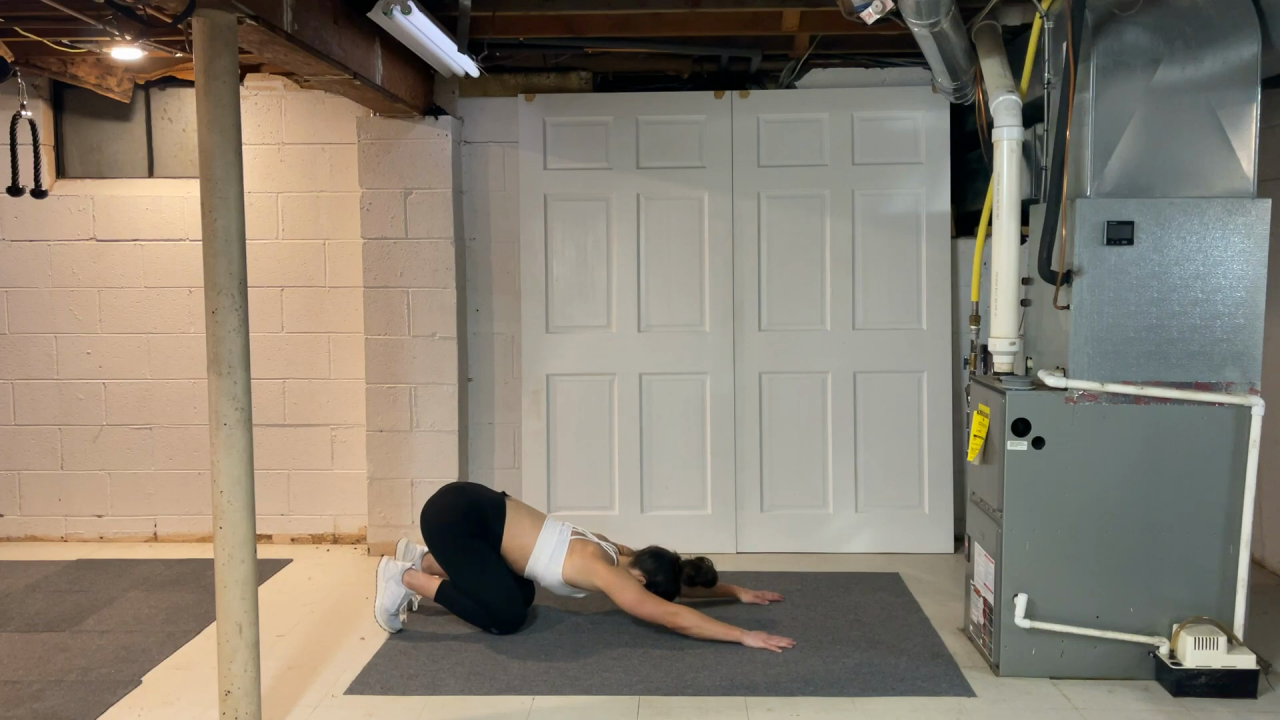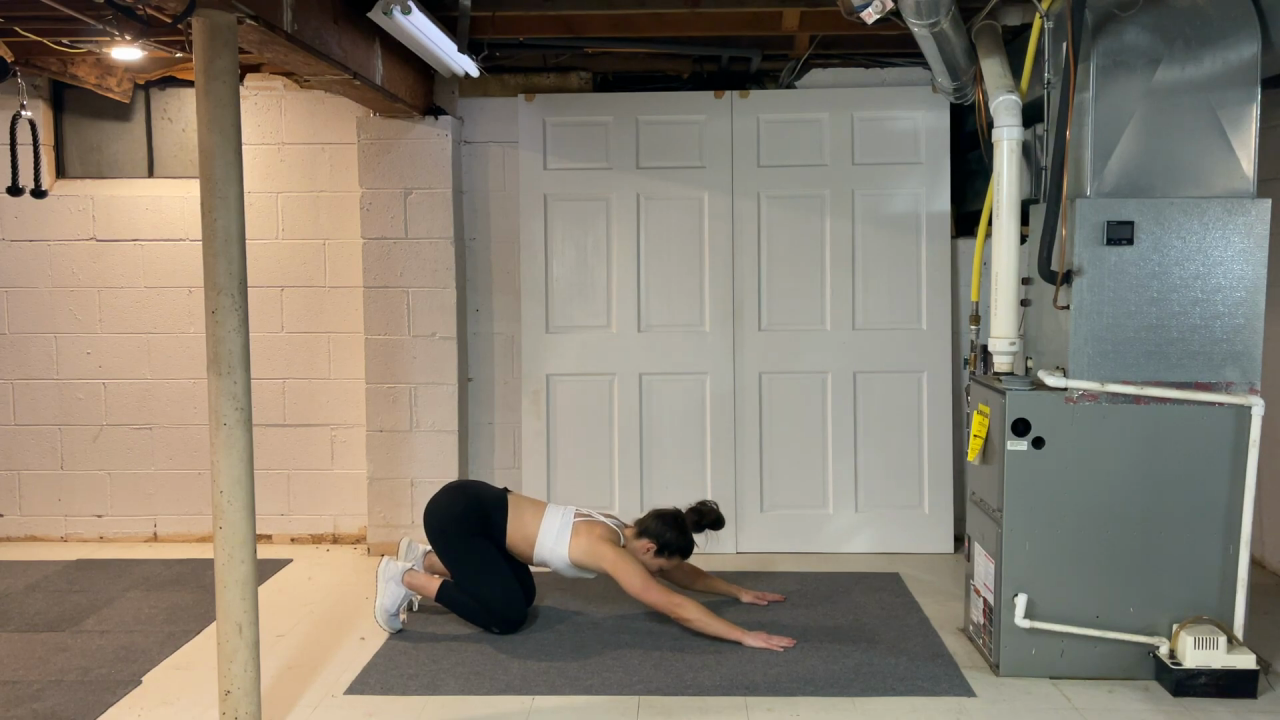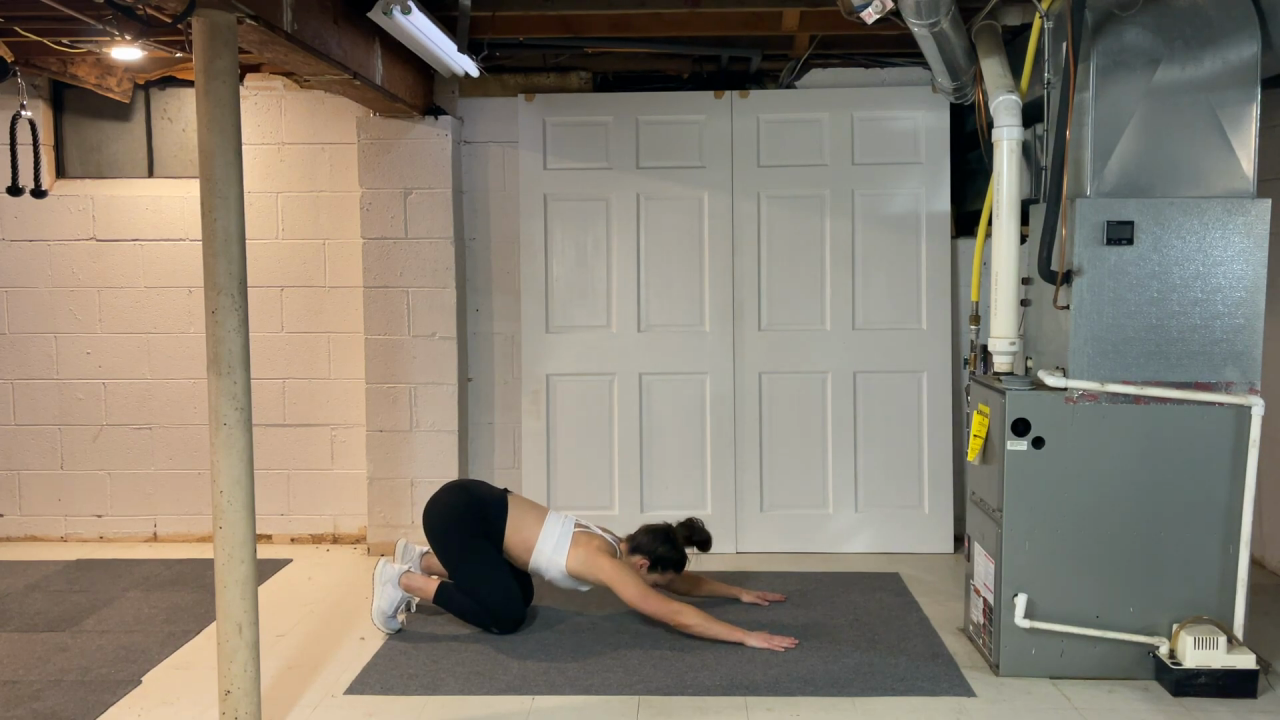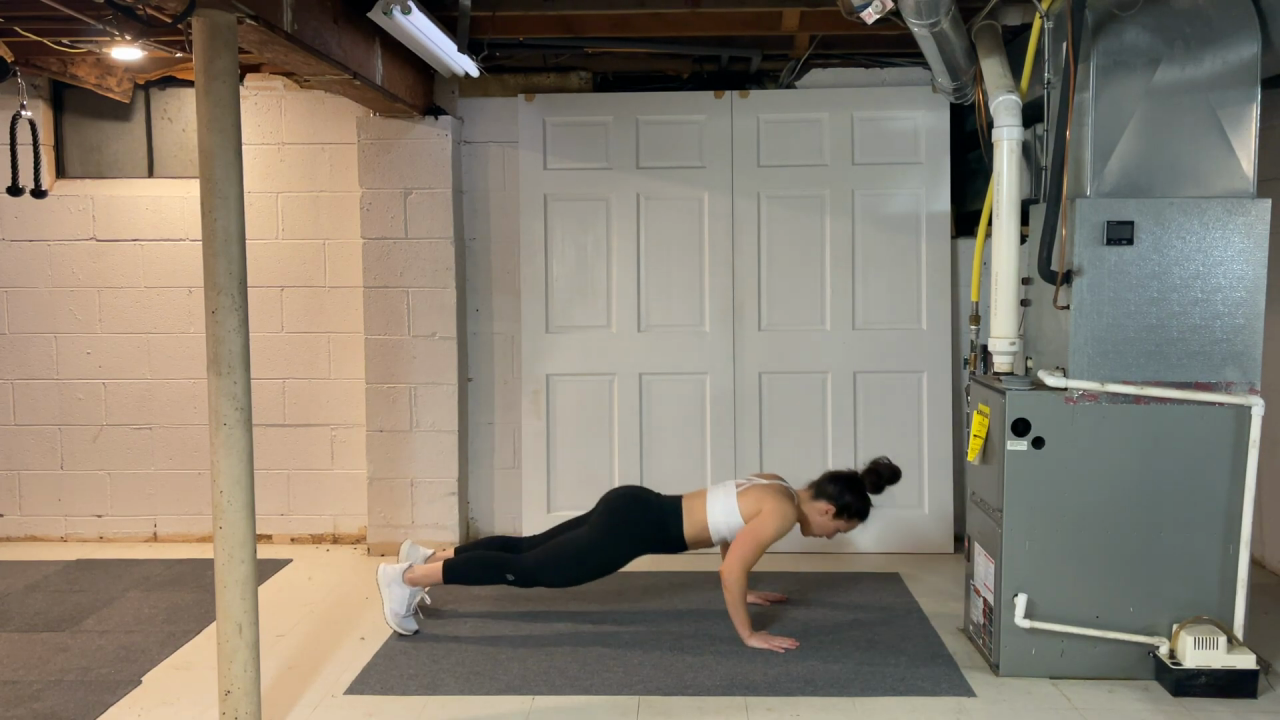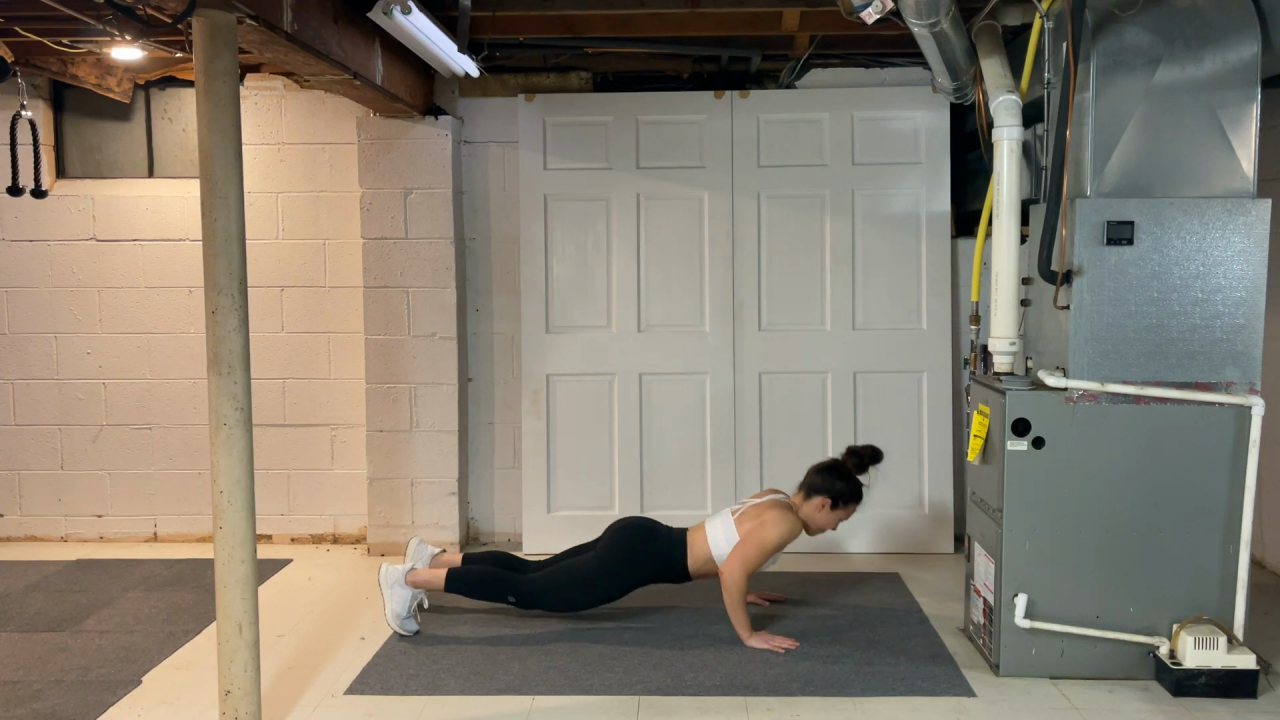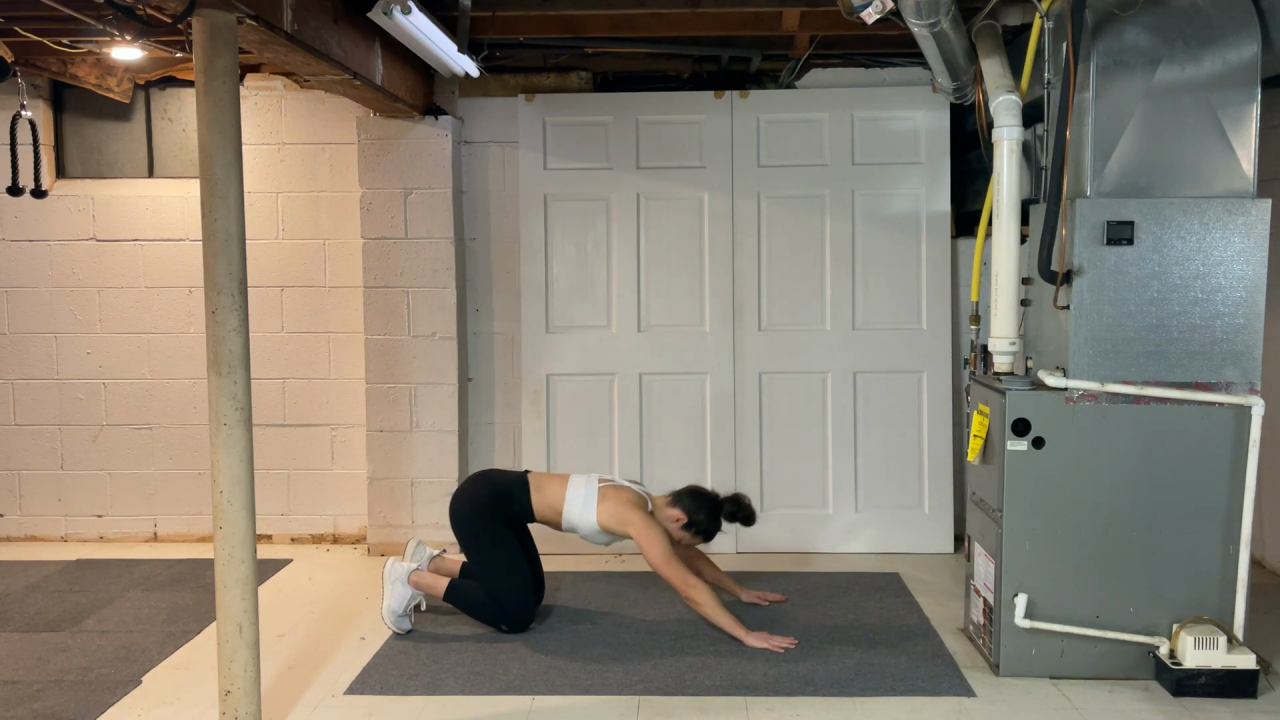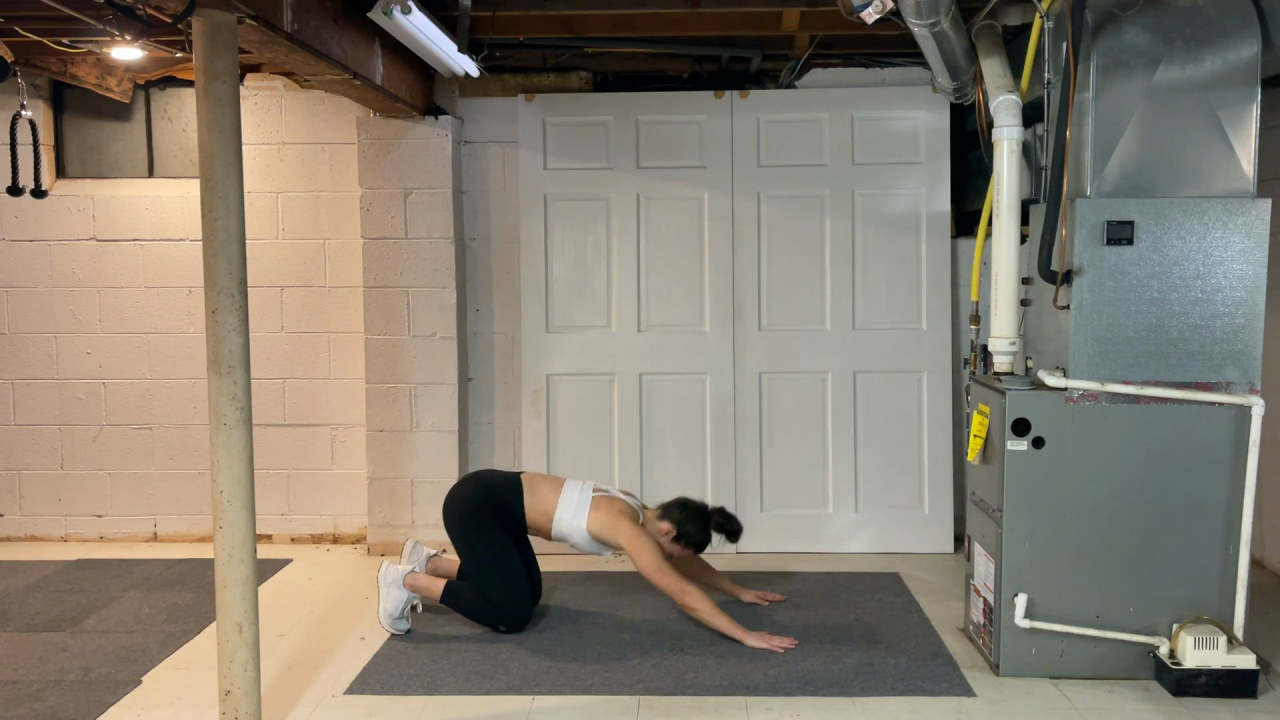
dt=0.7s
person 1, frame 1
left shoulder: (618, 554)
right shoulder: (607, 572)
left elbow: (680, 583)
right elbow: (676, 617)
left wrist: (739, 591)
right wrist: (744, 635)
left hip: (476, 507)
right hip: (453, 514)
left knee: (520, 594)
right knee: (506, 616)
left ankle: (424, 559)
right ankle: (405, 577)
person 1, frame 2
left shoulder: (620, 533)
right shoulder: (611, 551)
left elbow: (682, 573)
right elbow: (676, 606)
left wrist: (740, 592)
right wrist: (745, 636)
left hip: (477, 505)
right hip: (457, 513)
left knee: (523, 595)
right knee: (507, 617)
left ankle: (425, 558)
right ankle: (405, 578)
person 1, frame 3
left shoulder: (623, 548)
right shoulder: (609, 563)
left elbow: (681, 579)
right elbow: (675, 613)
left wrist: (739, 593)
right wrist: (746, 637)
left hip: (475, 505)
right hip: (455, 511)
left knee: (518, 595)
right knee: (506, 617)
left ankle: (423, 561)
right ankle: (403, 581)
person 1, frame 4
left shoulder: (777, 488)
right shoulder: (784, 511)
right elbow: (732, 570)
left wrist: (747, 592)
right wrist: (748, 634)
left hip: (632, 507)
right hip: (635, 526)
left knee: (526, 548)
right knee: (526, 569)
left ankle: (428, 556)
right ankle: (408, 576)
person 1, frame 5
left shoulder: (773, 500)
right shoulder: (784, 521)
right elbow: (730, 575)
left wrist: (746, 593)
right wrist: (748, 635)
left hip: (639, 538)
right hip: (641, 557)
left knee: (534, 570)
right knee: (529, 593)
left ankle: (436, 559)
right ankle: (410, 580)
person 1, frame 6
left shoulder: (652, 505)
right shoulder: (641, 520)
left elbow: (690, 556)
right elbow: (690, 588)
left wrist: (740, 592)
right wrist: (746, 635)
left hip: (498, 498)
right hip: (481, 503)
left knee: (527, 593)
right knee: (514, 618)
left ankle: (431, 562)
right ankle: (413, 579)
person 1, frame 7
left shoulder: (639, 514)
right shoulder: (630, 530)
left elbow: (687, 558)
right elbow: (684, 592)
left wrist: (739, 591)
right wrist: (745, 635)
left hip: (493, 498)
right hip: (475, 505)
left knee: (523, 593)
right knee: (512, 616)
left ankle: (428, 562)
right ankle: (408, 580)
